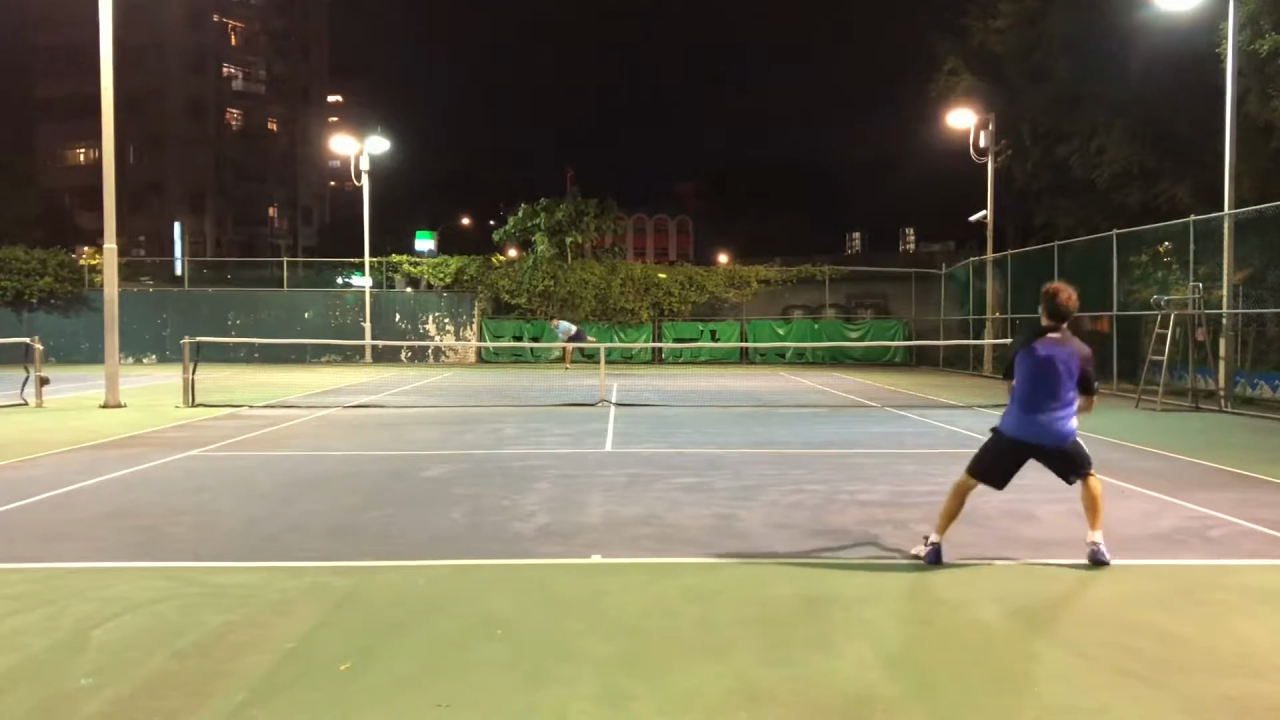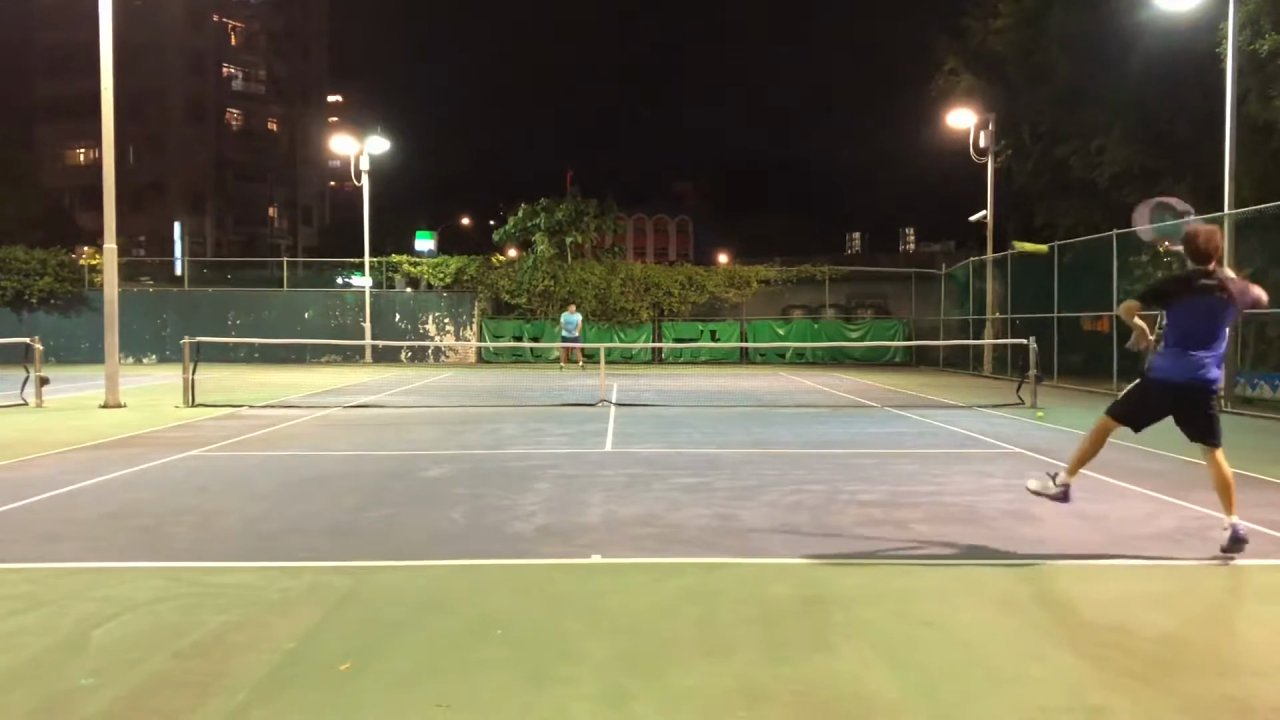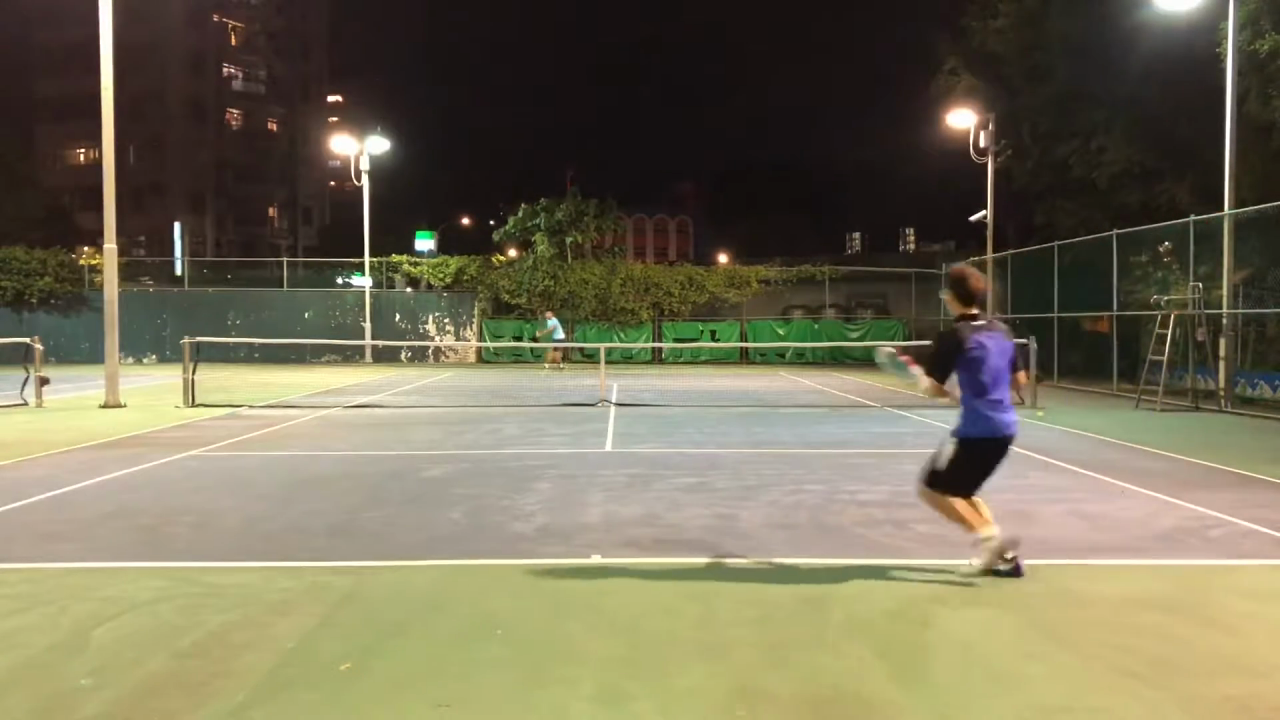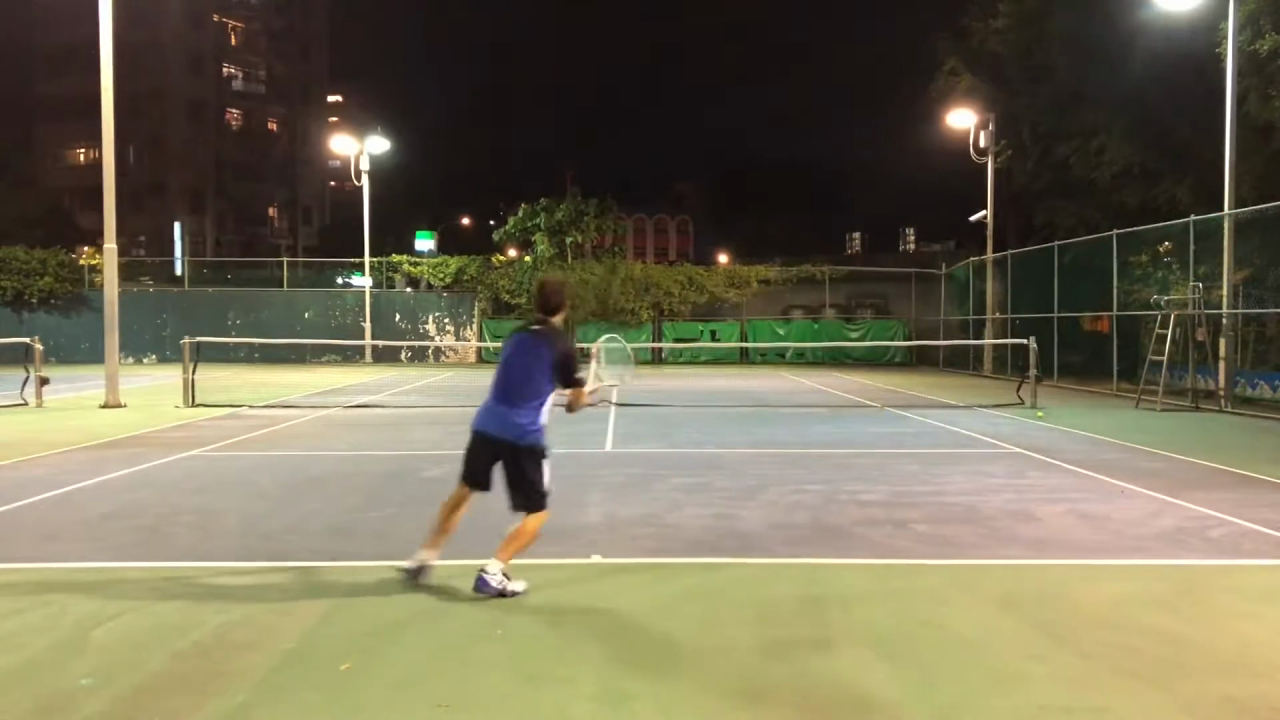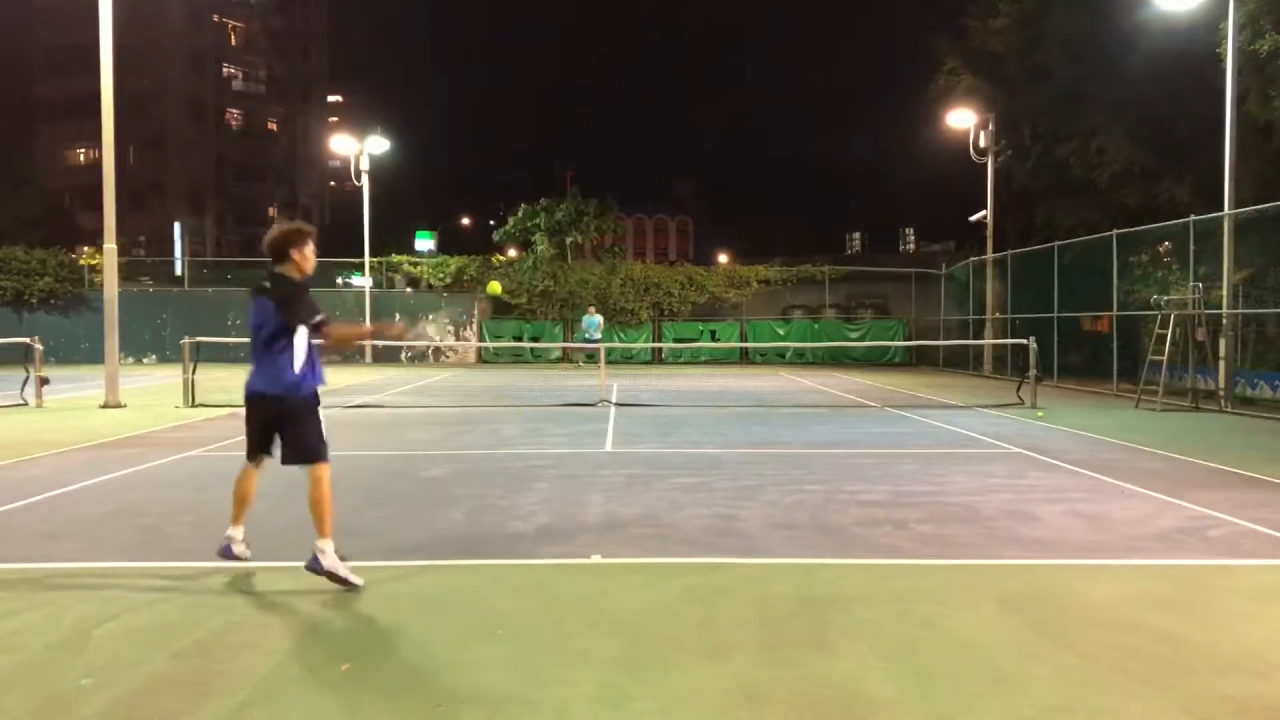
dt=1s
person 1, frame 1
left shoulder: (1024, 346)
right shoulder: (1082, 352)
right elbow: (1088, 403)
left hip: (1016, 429)
right hip: (1059, 434)
left knee: (967, 481)
right knee: (1089, 478)
left ankle: (935, 543)
right ankle: (1095, 543)
person 1, frame 2
left shoulder: (1175, 285)
right shoulder: (1231, 290)
left elbow: (1125, 309)
right elbow: (1262, 297)
left wrist: (1139, 326)
right wrist: (1231, 276)
left hip: (1165, 376)
right hip: (1203, 385)
left knee: (1105, 424)
right knee: (1213, 454)
left ankle: (1062, 482)
right ankle: (1234, 525)
person 1, frame 3
left shoulder: (953, 335)
right shoulder: (1003, 331)
left elbow: (935, 388)
right elbow: (1019, 381)
left hip: (979, 430)
right hip: (1005, 427)
left knee: (931, 490)
right knee: (964, 494)
left ankle: (991, 537)
right ankle: (1004, 556)
person 1, frame 4
left shoulder: (516, 337)
right shoulder: (562, 345)
right elbow: (579, 399)
left wrist: (550, 391)
right wrist: (573, 402)
left hip: (487, 426)
right hip: (525, 436)
left knee: (463, 492)
right knee: (536, 513)
left ankle: (423, 559)
right ankle: (492, 573)
person 1, frame 5
left shoulder: (263, 290)
right shoulder: (294, 292)
right elbow: (331, 335)
right wrist: (378, 330)
left hip: (260, 390)
right hip: (292, 392)
left knee: (254, 462)
right knee: (319, 469)
left ankle: (233, 538)
right ankle: (325, 554)
